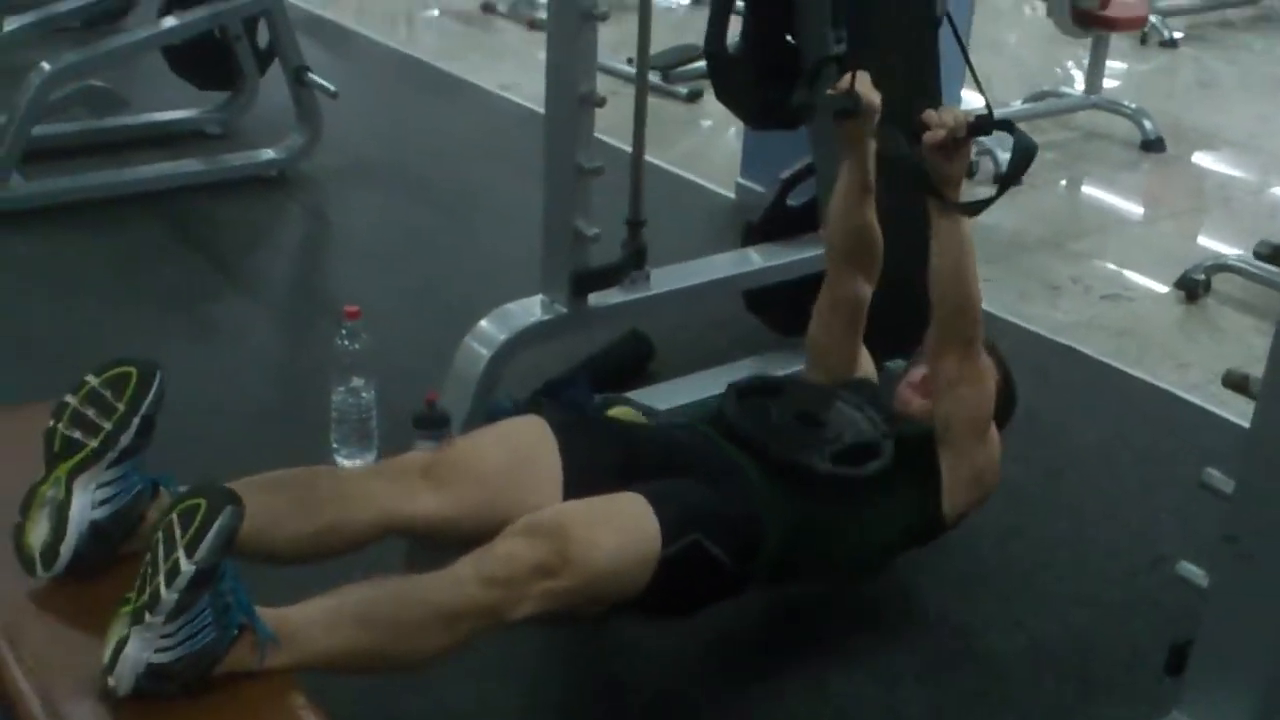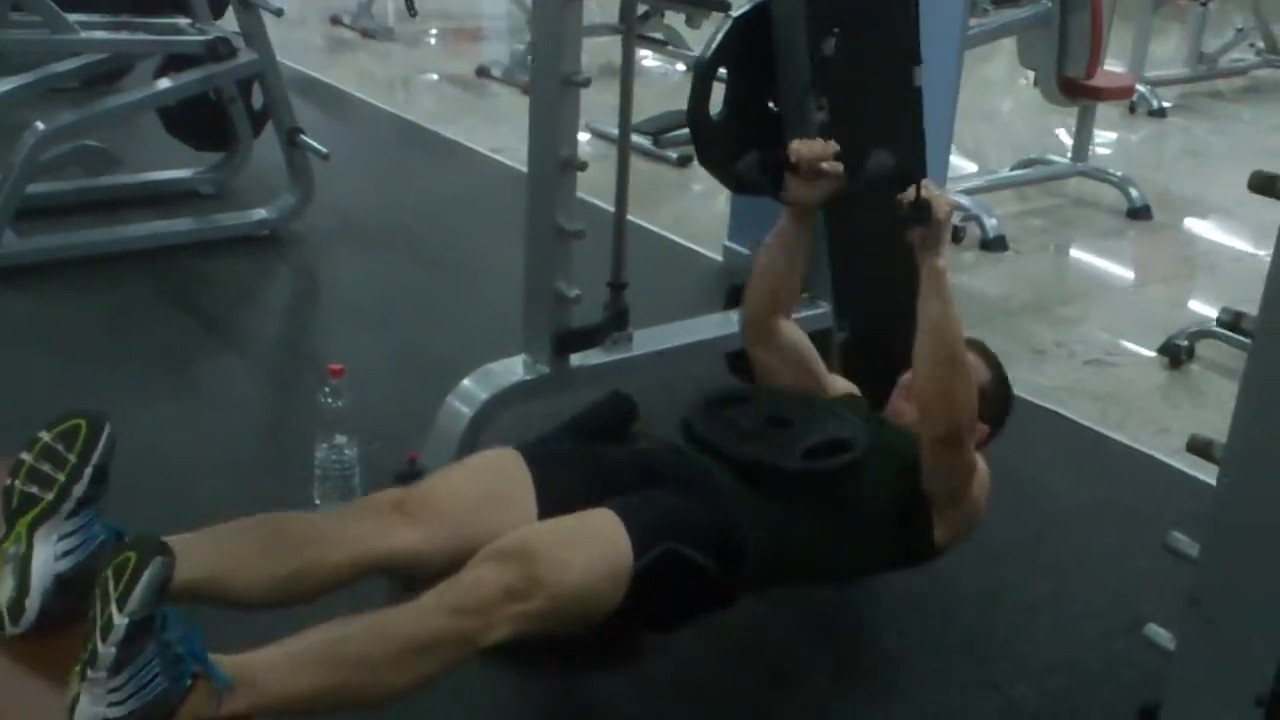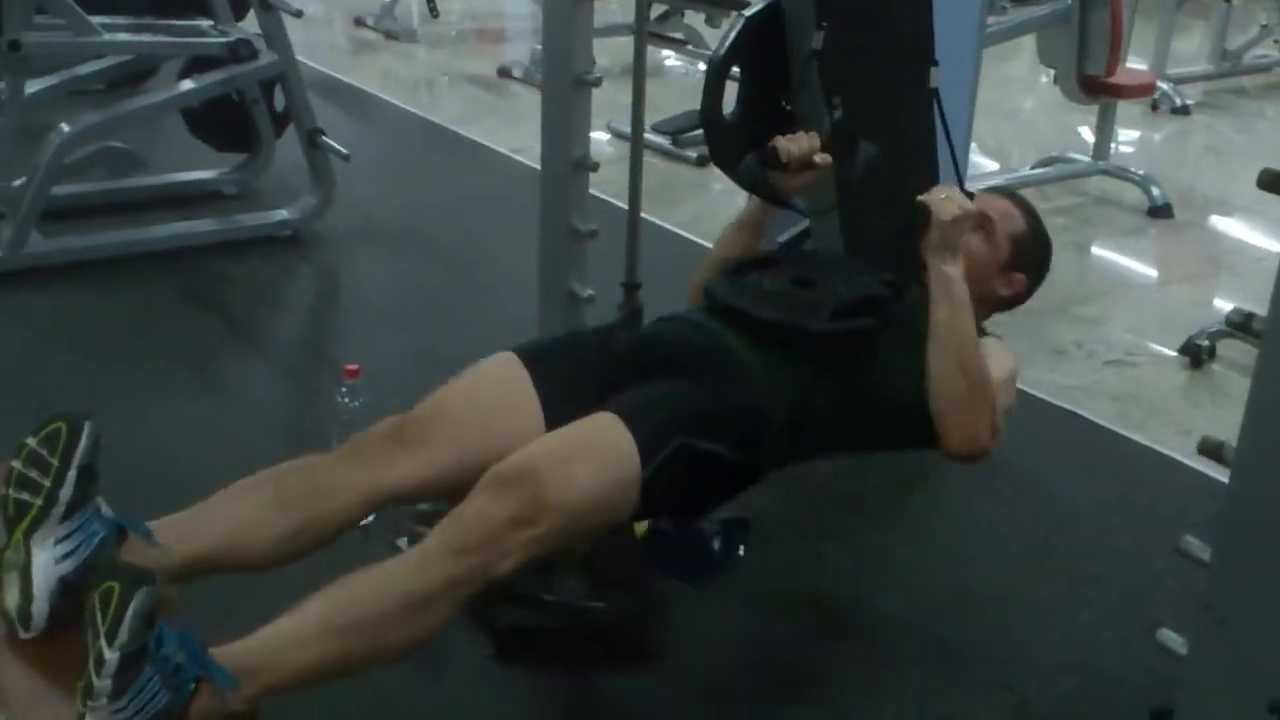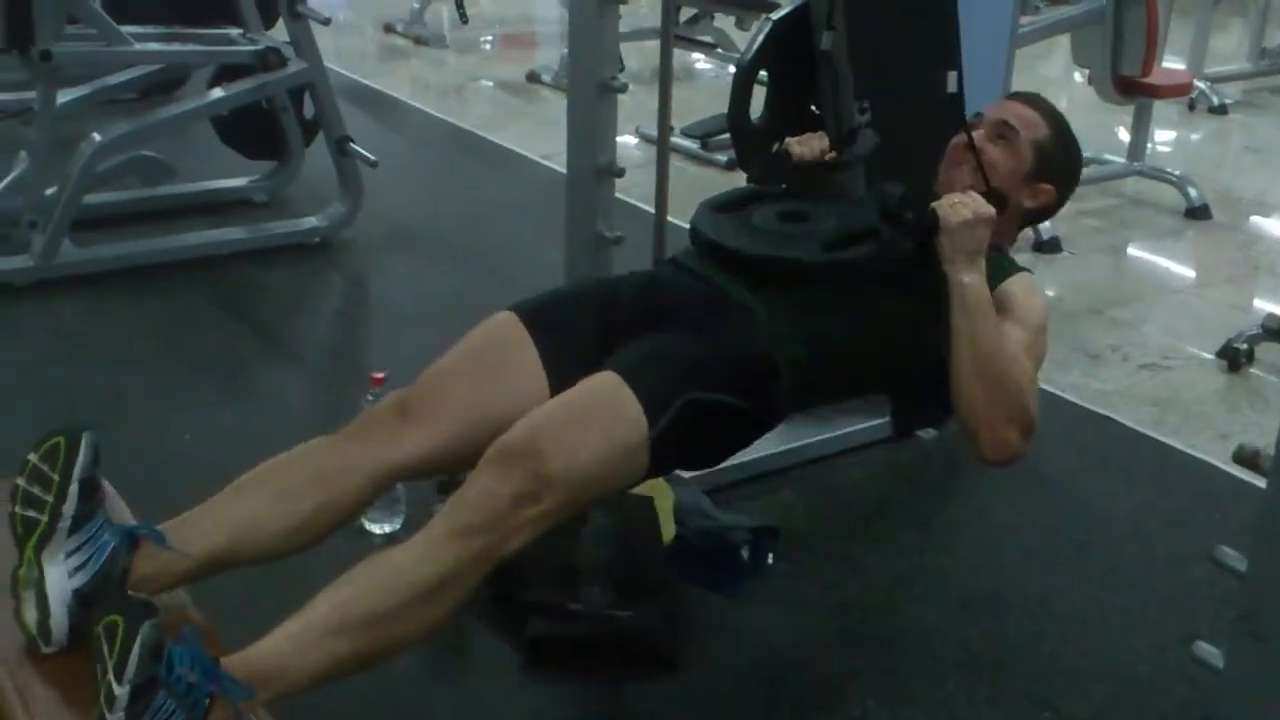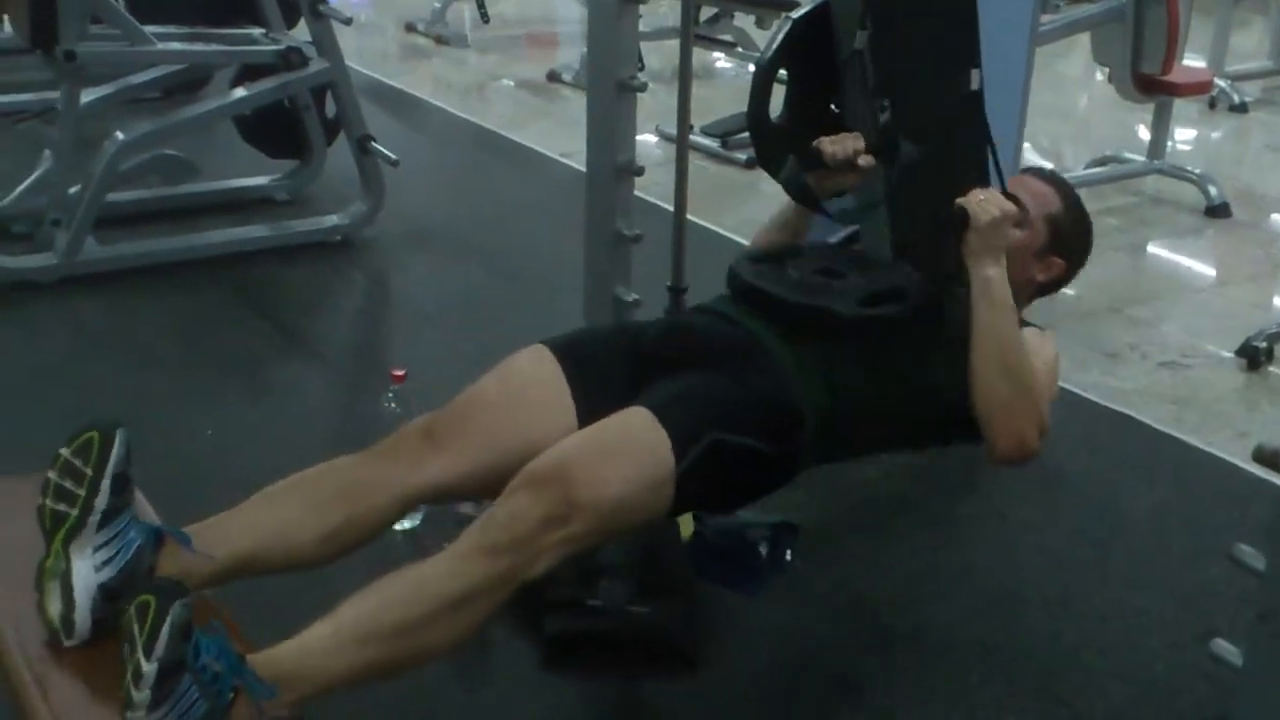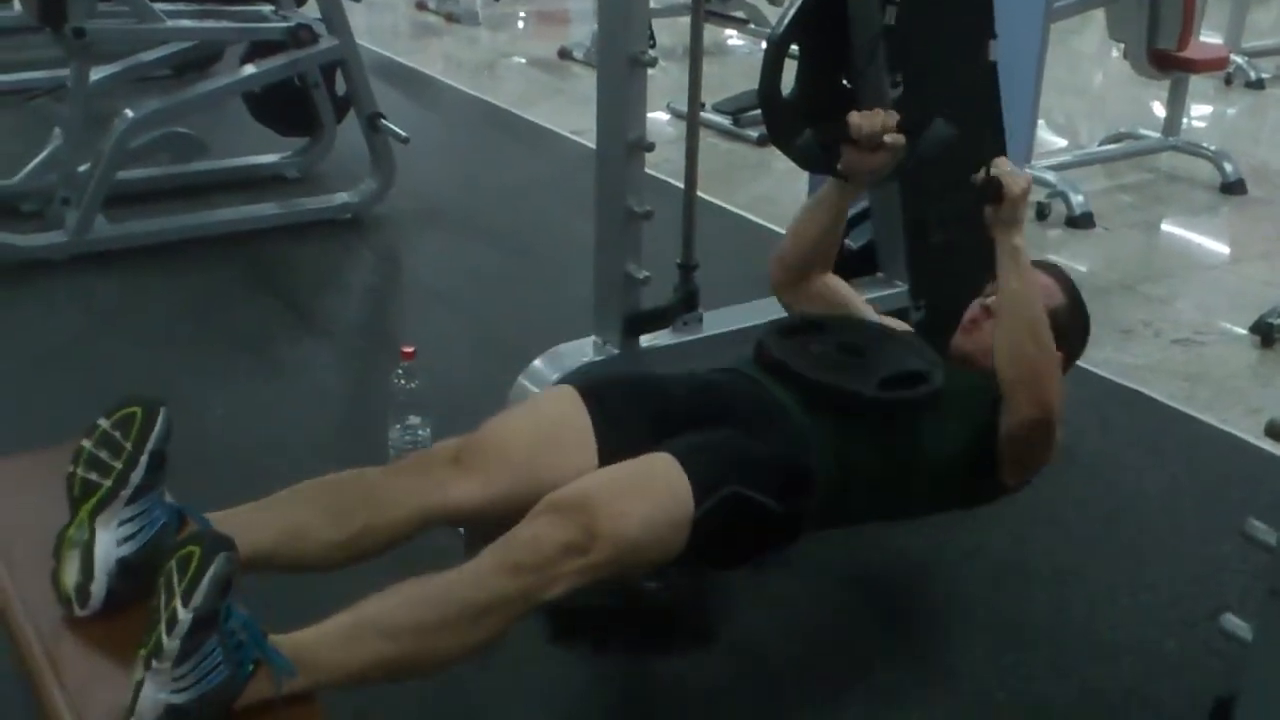
dt=0.3s
person 1, frame 1
left shoulder: (957, 466)
right shoulder: (854, 392)
left elbow: (960, 341)
right elbow: (849, 277)
left wrist: (946, 193)
right wrist: (859, 149)
left hip: (739, 512)
right hip: (667, 445)
left knee: (529, 561)
right knee: (423, 481)
left ankle: (230, 645)
right ankle: (128, 511)
person 1, frame 2
left shoulder: (945, 496)
right shoulder: (843, 407)
left elbow: (949, 423)
right elbow: (766, 323)
left wrist: (932, 262)
right wrist: (798, 213)
left hip: (717, 523)
right hip: (646, 465)
left knee: (498, 587)
right knee: (391, 520)
right ankle: (98, 558)
person 1, frame 3
left shoulder: (981, 377)
left elbow: (968, 433)
right elbow: (710, 289)
left wrist: (945, 261)
right wrist: (774, 195)
left hip: (730, 403)
right hip: (657, 346)
left knee: (503, 516)
right knee: (395, 448)
right ankle: (106, 552)
person 1, frame 4
left shoulder: (1009, 299)
left elbow: (1000, 434)
left wrist: (962, 269)
right wrist: (790, 175)
left hip: (734, 353)
right hip: (661, 290)
left knee: (504, 496)
right knee: (392, 428)
right ankle: (116, 563)
person 1, frame 5
left shoulder: (1022, 345)
left elbow: (1015, 437)
left wrist: (985, 267)
right wrist: (814, 191)
left hip: (760, 399)
right hip: (690, 334)
left knee: (532, 518)
right knee: (427, 448)
right ankle: (148, 561)
person 1, frame 6
left shoulder: (1001, 442)
right shoulder: (904, 350)
left elbow: (1037, 402)
right elbow: (792, 275)
left wrist: (1009, 241)
right wrist: (850, 177)
left hip: (781, 461)
right hip: (710, 394)
left knee: (559, 540)
right knee: (456, 469)
right ankle: (162, 540)
